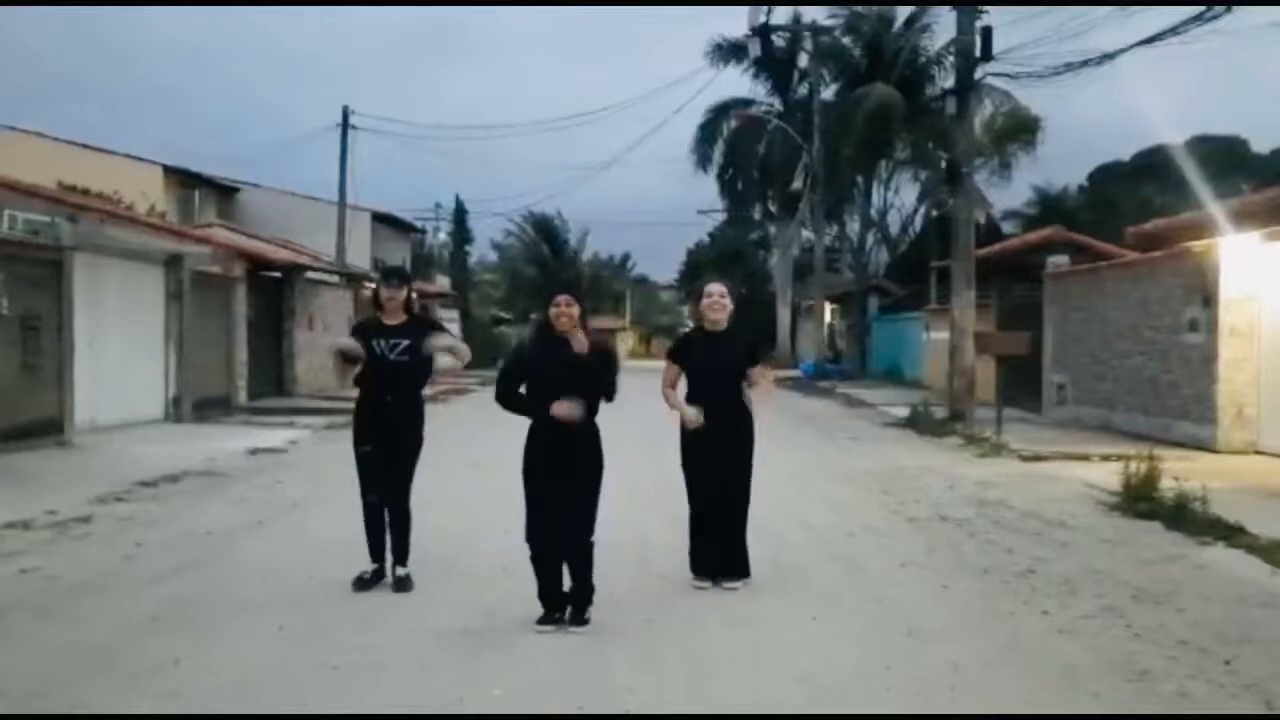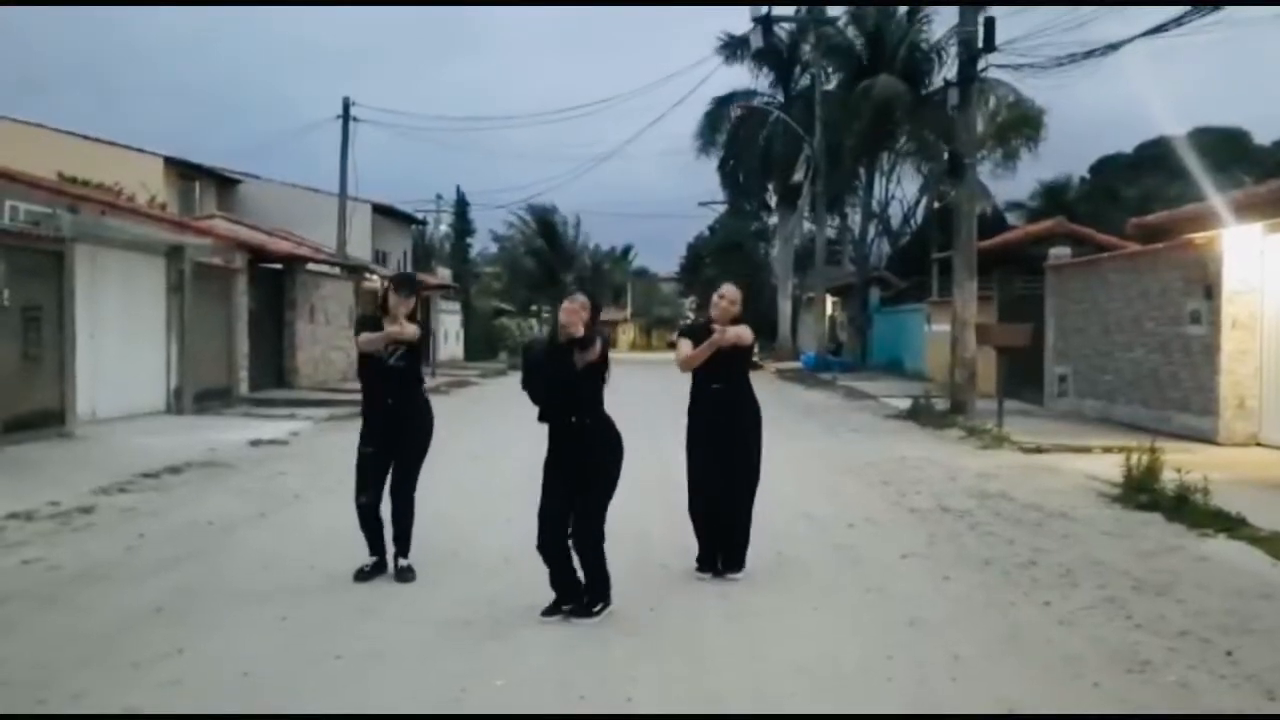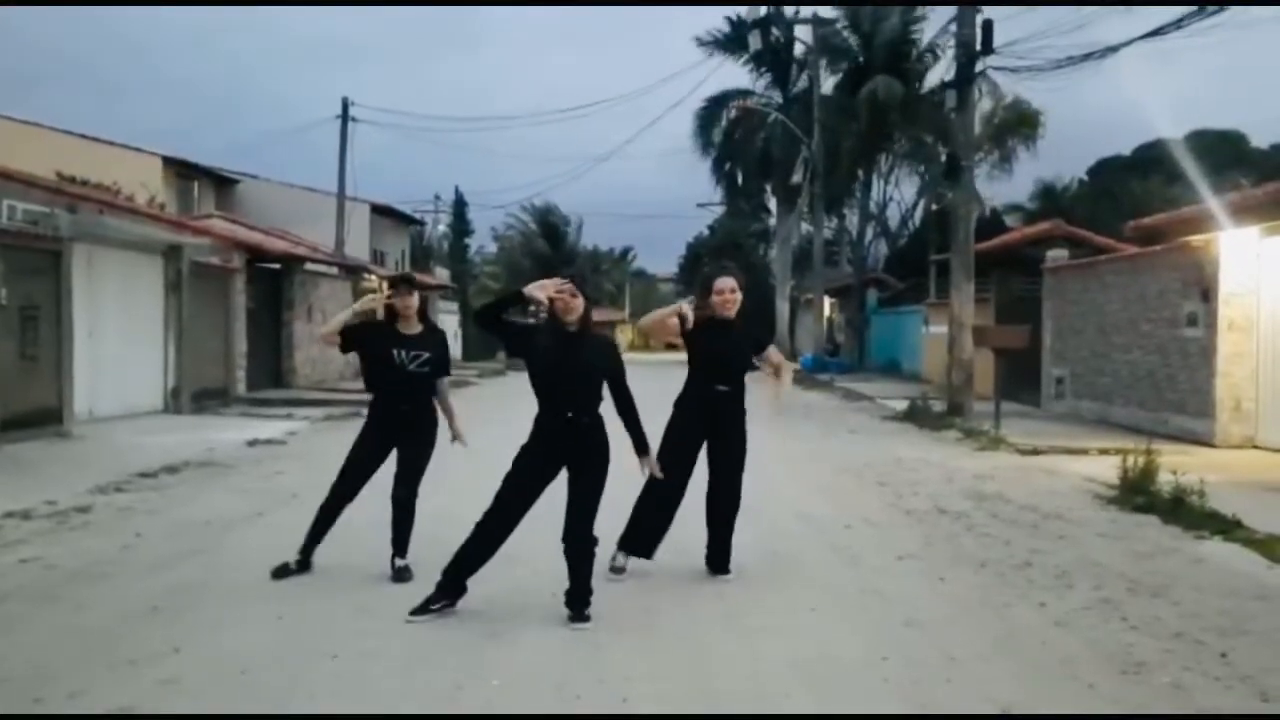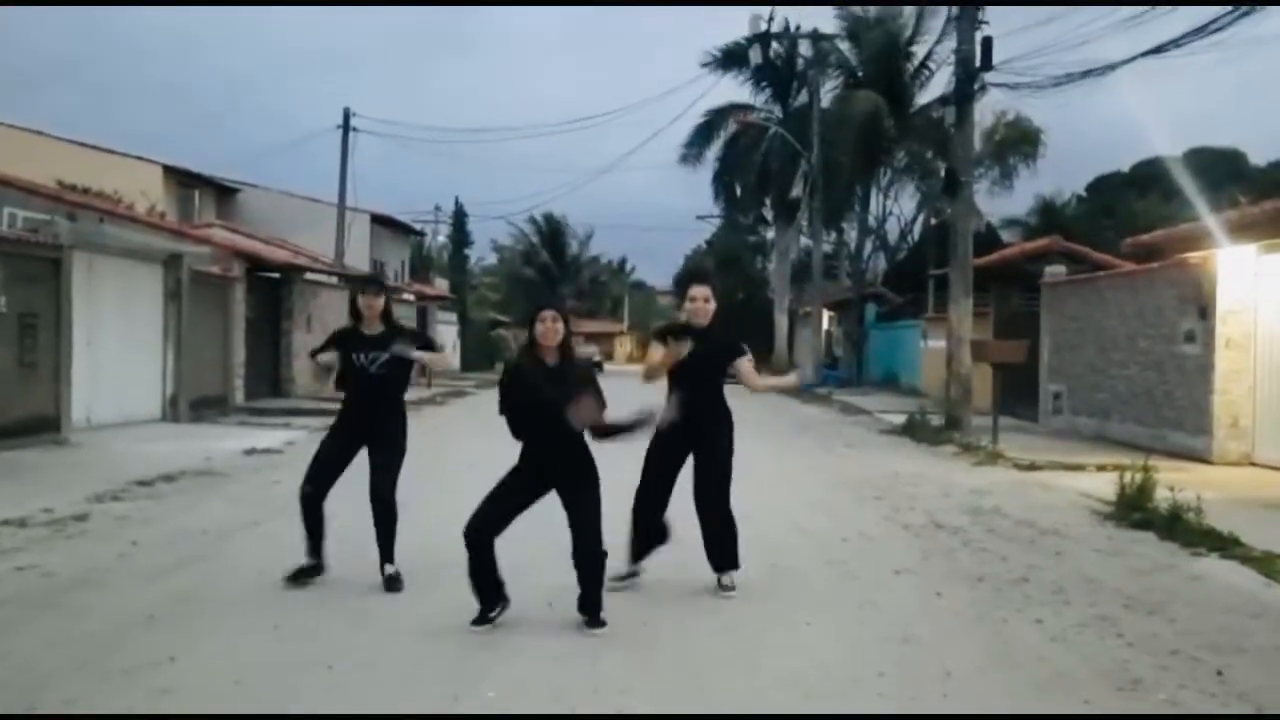
dt=1s
person 1, frame 1
left shoulder: (598, 351)
right shoulder: (530, 350)
left elbow: (606, 391)
right elbow: (504, 394)
left wrist: (586, 356)
right wrist: (548, 408)
left hip: (583, 448)
right hip: (542, 448)
left knee: (577, 533)
right knee: (541, 531)
left ankle: (580, 603)
right ankle: (552, 602)
person 1, frame 2
left shoulder: (593, 346)
right shoulder: (538, 351)
right elbow: (538, 393)
left wrist: (579, 337)
right wrist: (573, 364)
left hip: (599, 445)
right hip: (561, 445)
left knee: (586, 529)
right knee: (549, 532)
left ankle: (598, 595)
right ankle: (567, 592)
person 1, frame 3
left shoulder: (603, 347)
right shoulder: (536, 338)
left elbow: (622, 397)
right elbow: (484, 317)
left wrist: (642, 449)
right wrist: (525, 294)
left hip: (589, 441)
right hip: (547, 436)
left knee: (579, 531)
right knee: (500, 514)
left ankle: (579, 602)
right ankle: (449, 588)
person 1, frame 4
left shoulder: (581, 373)
right shoulder: (517, 373)
left elbow: (599, 429)
right elbow: (518, 426)
left wrist: (642, 421)
right wrist: (565, 418)
left hip: (576, 468)
right hip: (533, 465)
left knee: (590, 548)
right knee: (478, 532)
left ankle: (591, 608)
right ankle: (493, 600)
person 2, frame 1
left shoulder: (422, 326)
right shoulder: (365, 328)
left elbow: (465, 356)
left wrist: (449, 344)
right wrist: (343, 351)
left hip: (407, 419)
right hip: (370, 420)
left knee: (398, 496)
right knee: (372, 497)
left ankle: (401, 566)
right ankle: (376, 565)
person 2, frame 2
left shoulder: (417, 329)
right shoulder: (368, 323)
left elbow: (411, 332)
right elbow: (363, 345)
left wrist: (402, 331)
right wrist: (387, 333)
left hip: (413, 421)
right hip: (376, 422)
left knee: (402, 493)
right knee: (366, 499)
left ankle: (402, 557)
right ankle: (377, 556)
person 2, frame 3
left shoulder: (436, 337)
right shoulder: (375, 333)
left elbow: (440, 384)
right elbow: (325, 335)
left wrist: (453, 422)
right wrist: (359, 308)
left hip: (420, 426)
right hip: (381, 421)
left knee: (404, 494)
right knee: (342, 489)
left ankle: (400, 558)
right ankle: (304, 556)
person 2, frame 4
left shoulder: (401, 337)
right shoulder: (343, 338)
left elbow: (440, 360)
right elbow: (316, 363)
left wrist: (416, 355)
right wrist: (324, 361)
left hip: (388, 424)
right hip: (350, 419)
left knee: (382, 494)
right knee: (311, 490)
left ankle: (388, 565)
right ankle: (314, 559)
person 3, frame 1
left shoulder: (744, 343)
right shoulder: (687, 343)
left elbow: (760, 383)
right elbow: (668, 387)
left wrist: (753, 397)
right wrist: (682, 409)
left hip: (736, 430)
right hip: (698, 430)
left knee: (734, 497)
right knee: (702, 497)
left ankle: (731, 568)
right ankle: (704, 567)
person 3, frame 2
left shoulder: (743, 331)
right shoulder: (691, 331)
left elbow: (741, 335)
right elbow: (684, 363)
left wrist: (728, 335)
right wrist: (713, 343)
left hip: (741, 416)
right hip: (703, 415)
left knee: (739, 488)
right knee: (704, 490)
left ankle: (732, 559)
right ankle: (707, 558)
person 3, frame 3
left shoulder: (750, 335)
right shoulder: (695, 326)
left elbow: (781, 365)
right elbow: (645, 325)
left wrist: (783, 379)
right wrist: (679, 308)
left hip: (731, 416)
right hip: (691, 411)
left knee: (726, 491)
right knee: (665, 480)
left ankle: (719, 560)
right ankle: (627, 548)
person 3, frame 4
left shoulder: (726, 342)
right shoulder: (668, 335)
left elbow: (752, 381)
right elbow: (649, 373)
left wrist: (788, 381)
right wrist: (669, 358)
left hip: (714, 425)
right hip: (675, 423)
left knee: (713, 498)
right knee: (650, 492)
left ankle: (725, 567)
right ankle: (636, 561)
